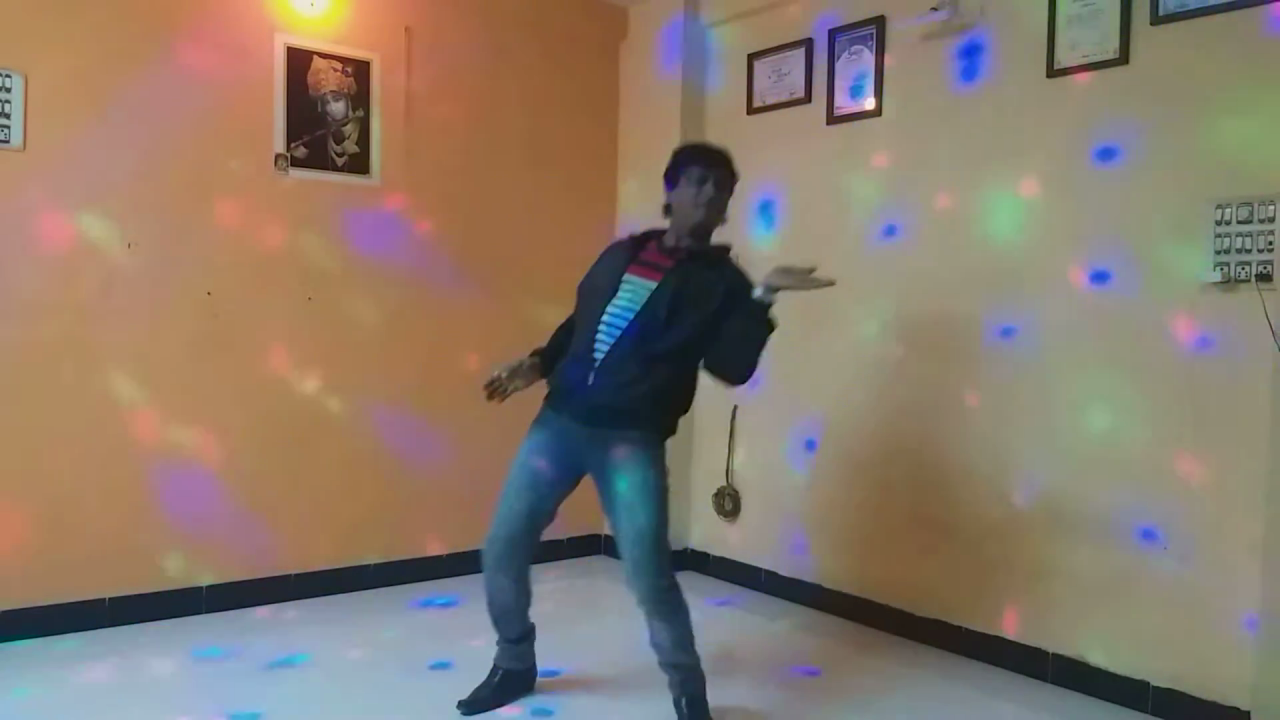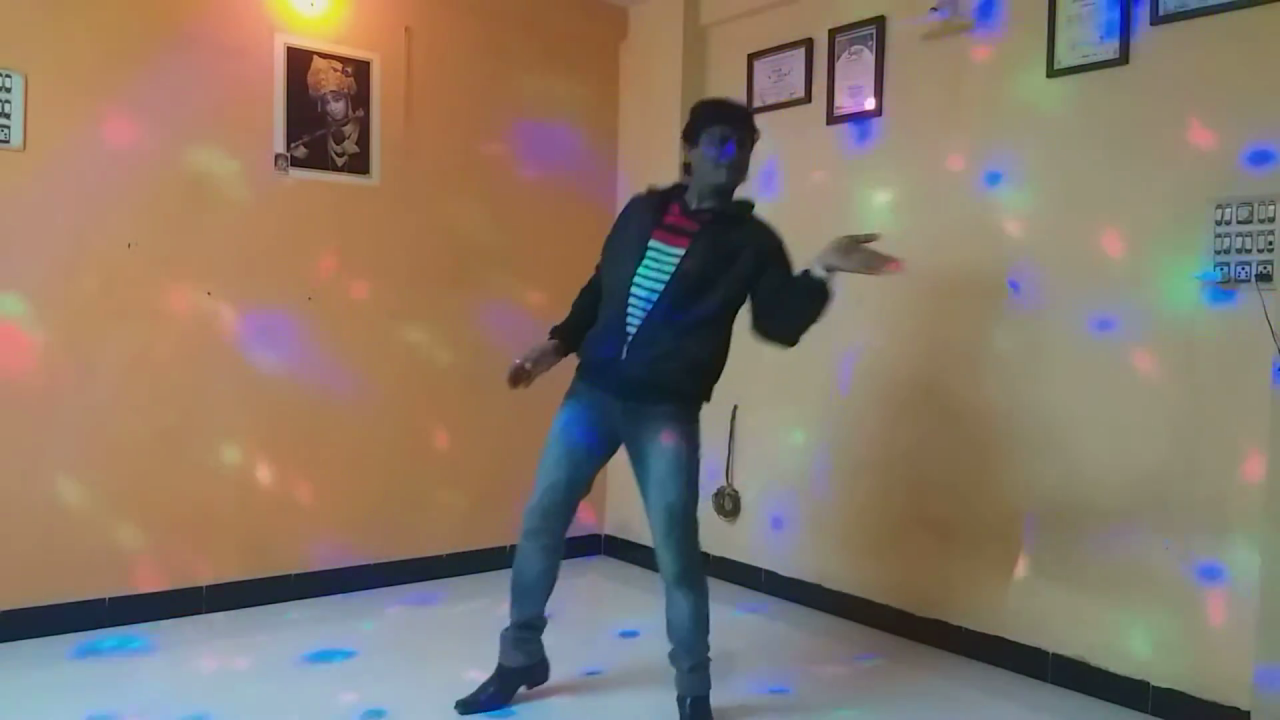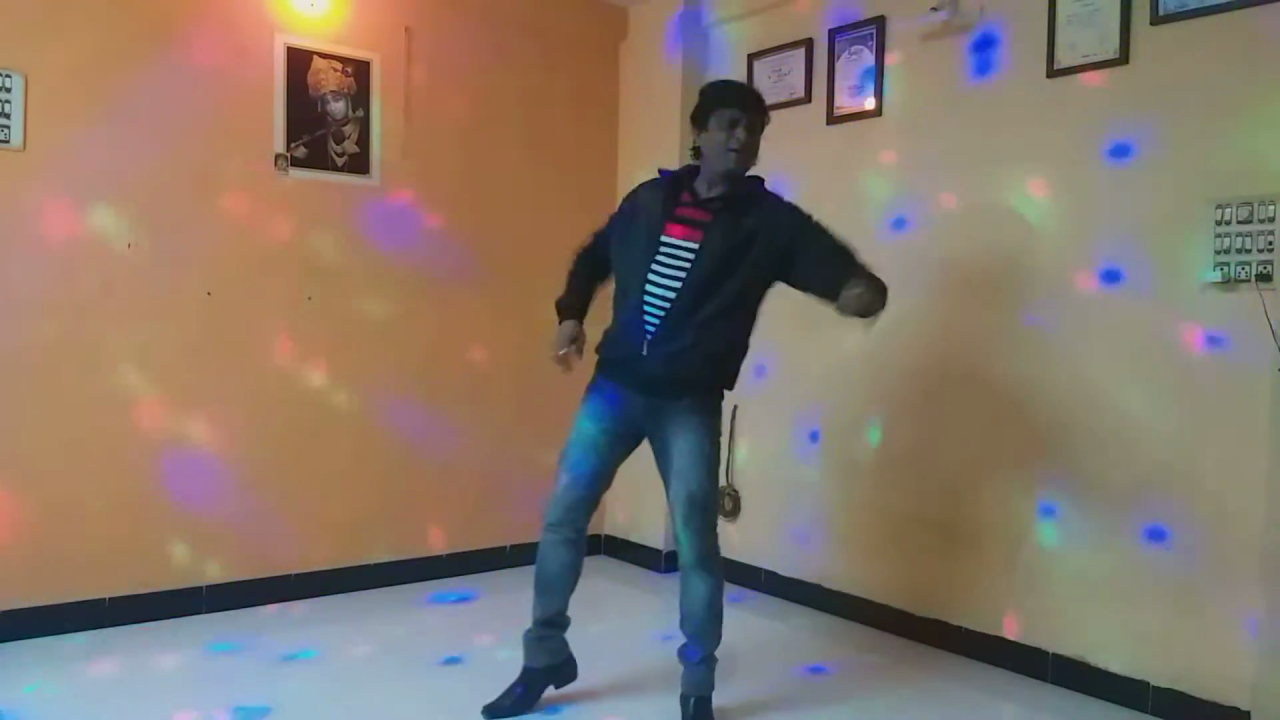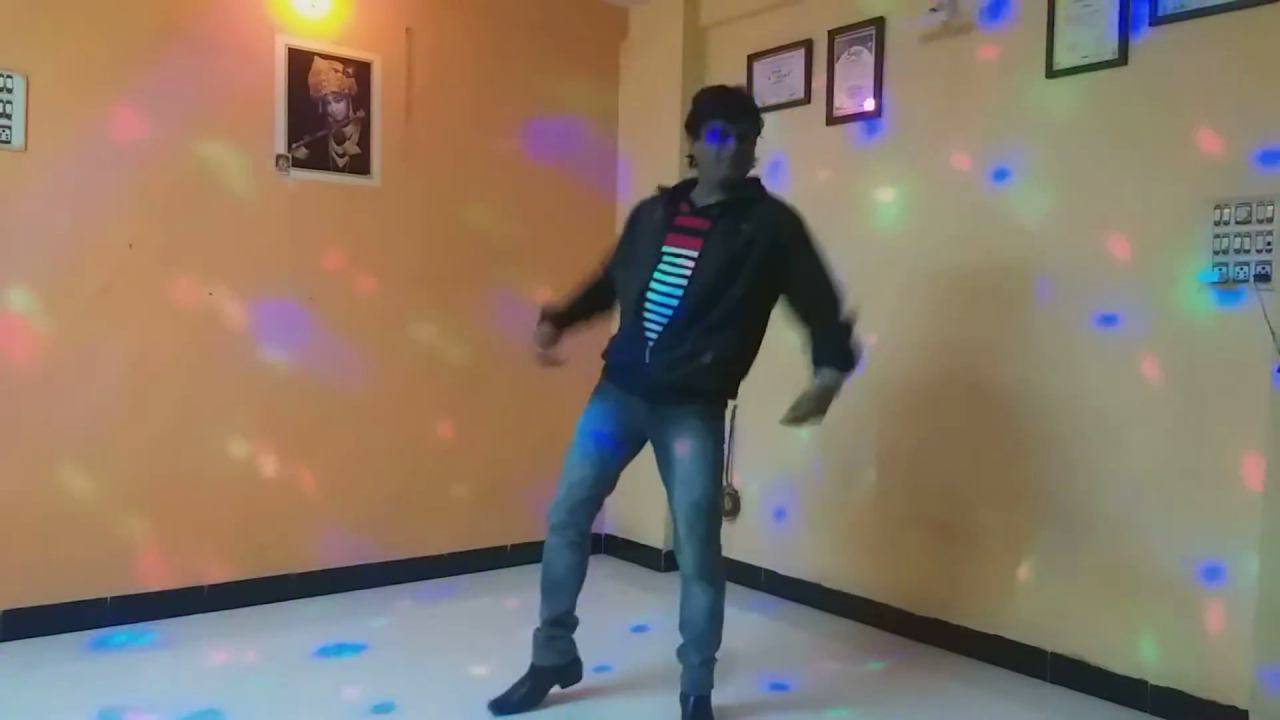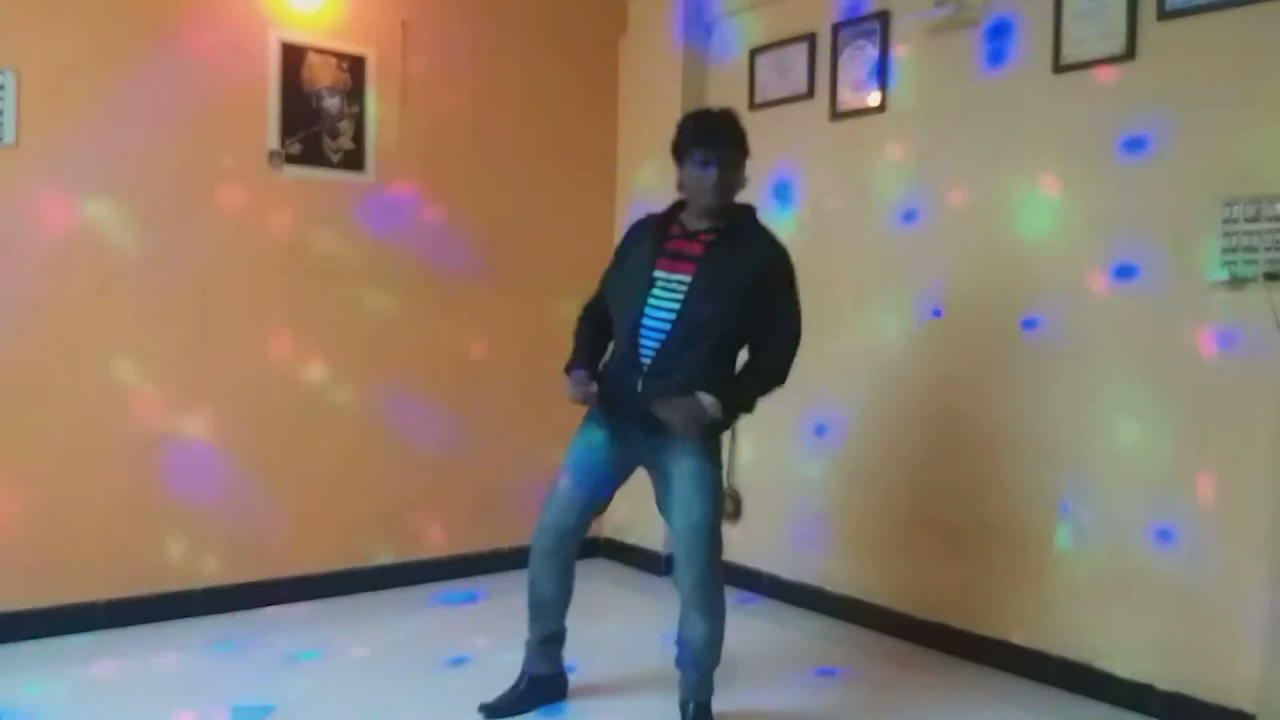
dt=0.2s
person 1, frame 1
left shoulder: (722, 282)
right shoulder: (622, 253)
left elbow: (731, 366)
left wrist: (763, 299)
right wrist: (535, 365)
left hip: (632, 437)
right hip: (559, 419)
left knee: (648, 576)
right knee: (503, 550)
right ankle: (514, 664)
person 1, frame 2
left shoulder: (751, 241)
right shoulder: (642, 210)
left elbow: (781, 325)
left wrist: (820, 274)
right wrist: (556, 343)
left hip: (667, 409)
right hip: (592, 392)
left knee: (677, 552)
right knee: (540, 523)
right ankle: (519, 657)
person 1, frame 3
left shoulder: (771, 218)
right shoulder: (652, 196)
left elbow: (840, 272)
right elbow: (595, 255)
left wrist: (859, 291)
right wrist: (571, 315)
left hip: (690, 401)
right hip: (614, 383)
left knee: (695, 541)
right knee: (562, 517)
right ankle: (546, 658)
person 1, frame 4
left shoulder: (771, 224)
right shoulder: (653, 212)
left elbow: (820, 304)
right elbow: (614, 283)
left wrist: (831, 366)
right wrist: (556, 318)
left hip: (694, 405)
right hip: (620, 386)
left knee: (696, 551)
right knee: (565, 520)
right ankle: (553, 659)
person 1, frame 5
left shoulder: (760, 255)
right shoulder: (643, 236)
left elbow: (773, 352)
right elbow: (599, 315)
left wrist: (713, 401)
right wrist: (580, 369)
left hip: (689, 431)
right hip: (611, 416)
left knee: (697, 572)
right knee: (550, 540)
